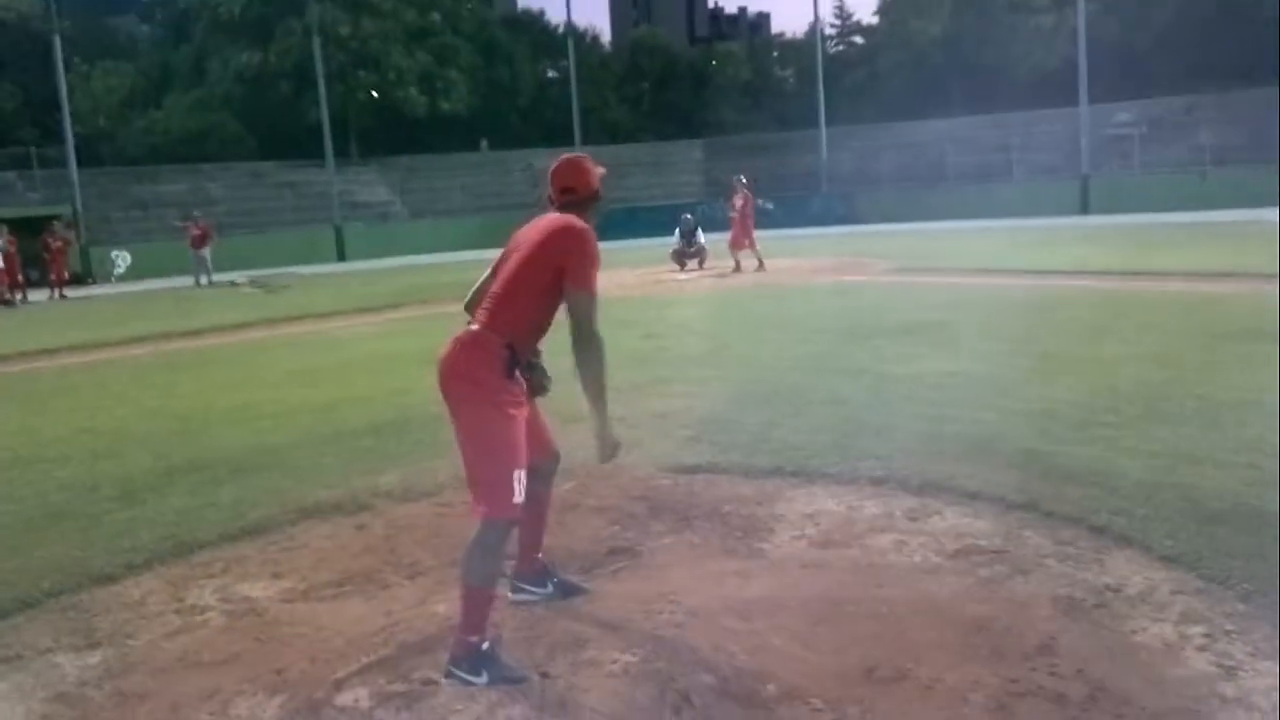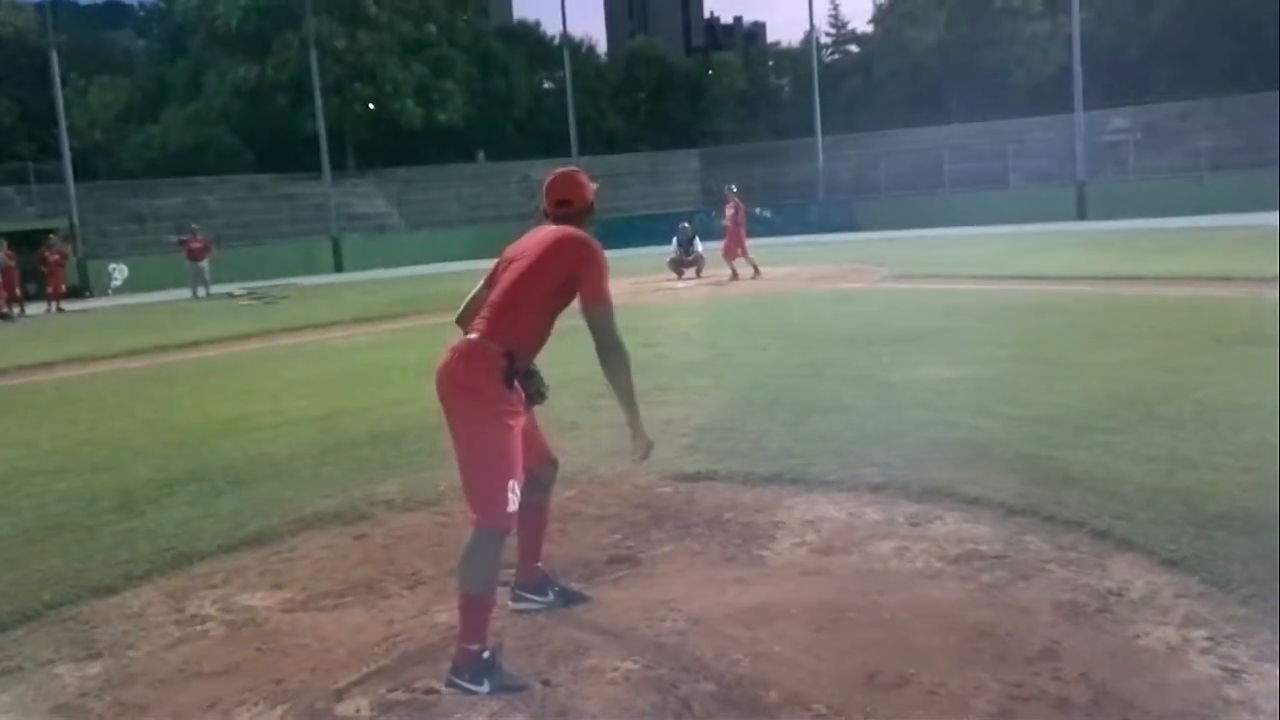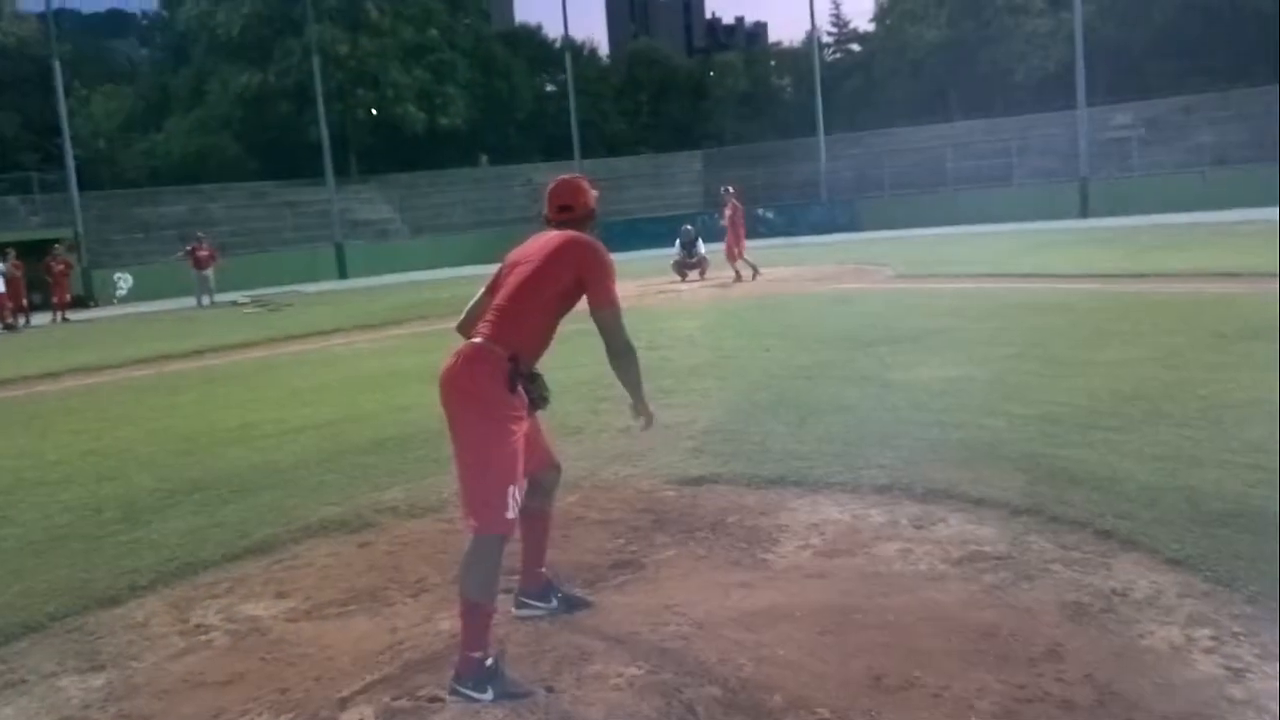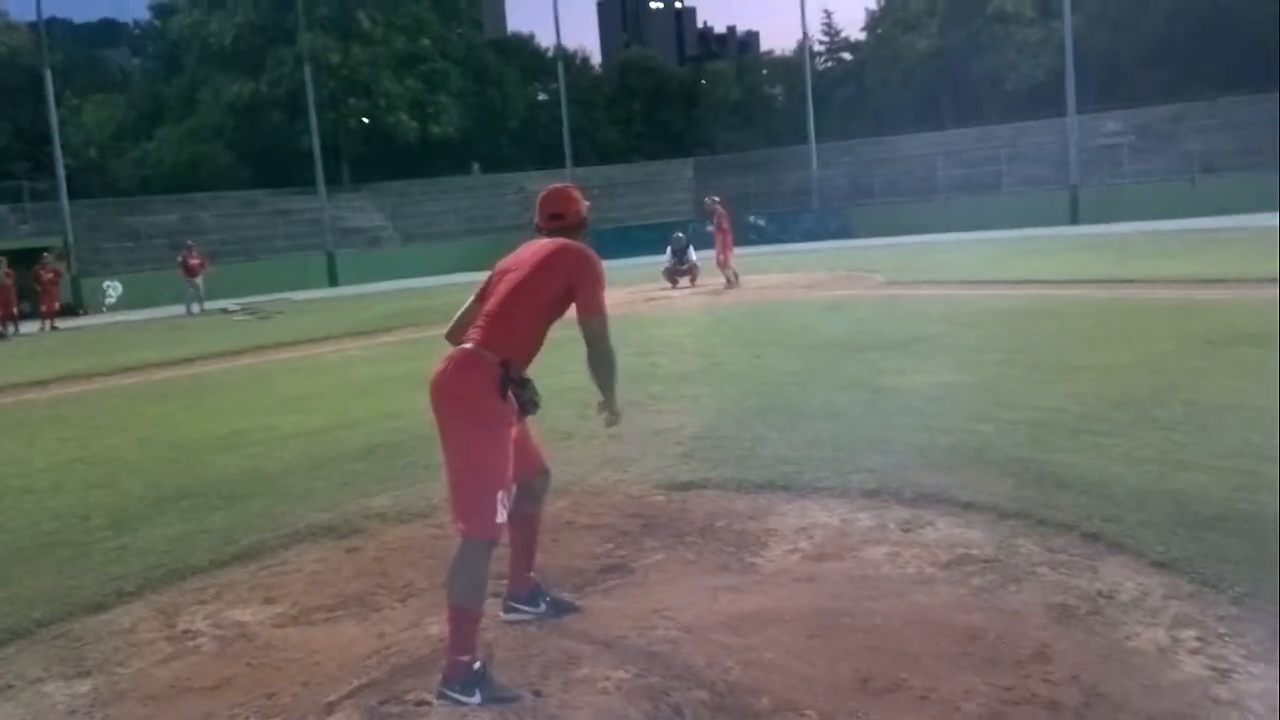
dt=0.2s
person 1, frame 1
left shoulder: (536, 230)
right shoulder: (577, 236)
left elbow: (477, 301)
right elbow: (585, 337)
right wrist: (602, 420)
left hip: (486, 363)
right hip: (482, 371)
left knee: (542, 461)
right knee: (504, 507)
left ankle: (529, 574)
right ankle: (469, 651)
person 1, frame 2
left shoulder: (526, 243)
right shoulder: (582, 247)
left elbow: (466, 315)
right elbow: (607, 343)
right wrist: (634, 419)
left hip: (482, 371)
right hip: (481, 380)
left knee: (540, 469)
right knee: (496, 515)
left ankle: (530, 583)
right ankle: (469, 659)
person 1, frame 3
left shoulder: (526, 249)
right shoulder: (587, 251)
left elbow: (467, 322)
right elbow: (616, 341)
right wrist: (639, 399)
left hip: (486, 375)
right hip: (484, 383)
left knee: (543, 474)
right knee: (495, 522)
left ankle: (534, 589)
right ankle: (473, 667)
person 1, frame 4
left shoulder: (517, 256)
right shoulder: (580, 258)
left elbow: (456, 330)
right elbow: (599, 348)
right wrist: (610, 401)
left hip: (477, 381)
right hip: (475, 388)
left knee: (532, 479)
right knee: (482, 527)
left ankle: (522, 593)
right ankle: (460, 672)
